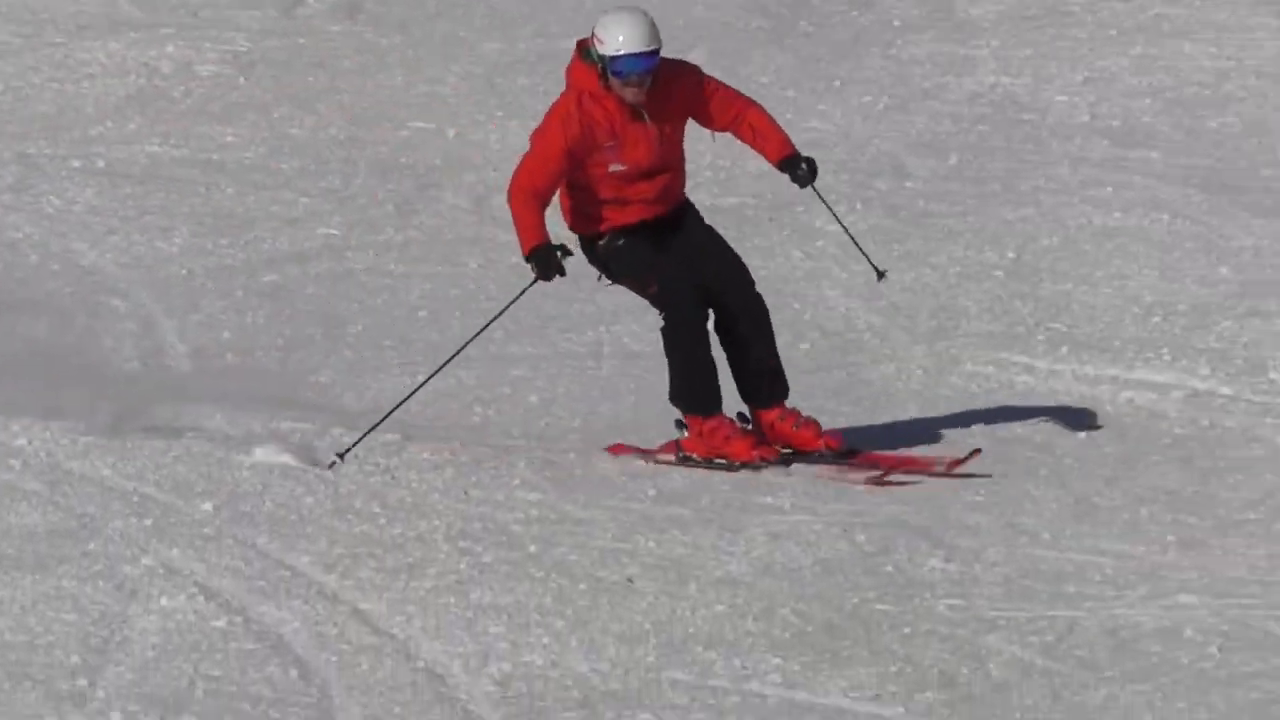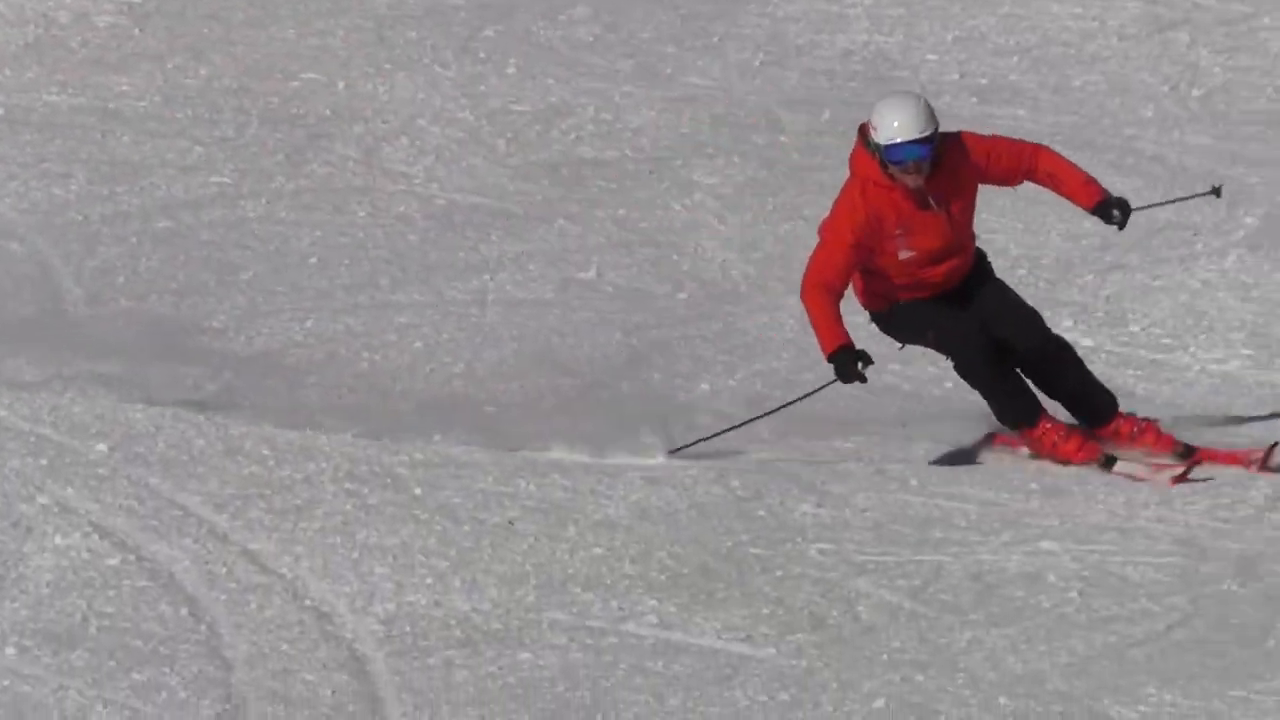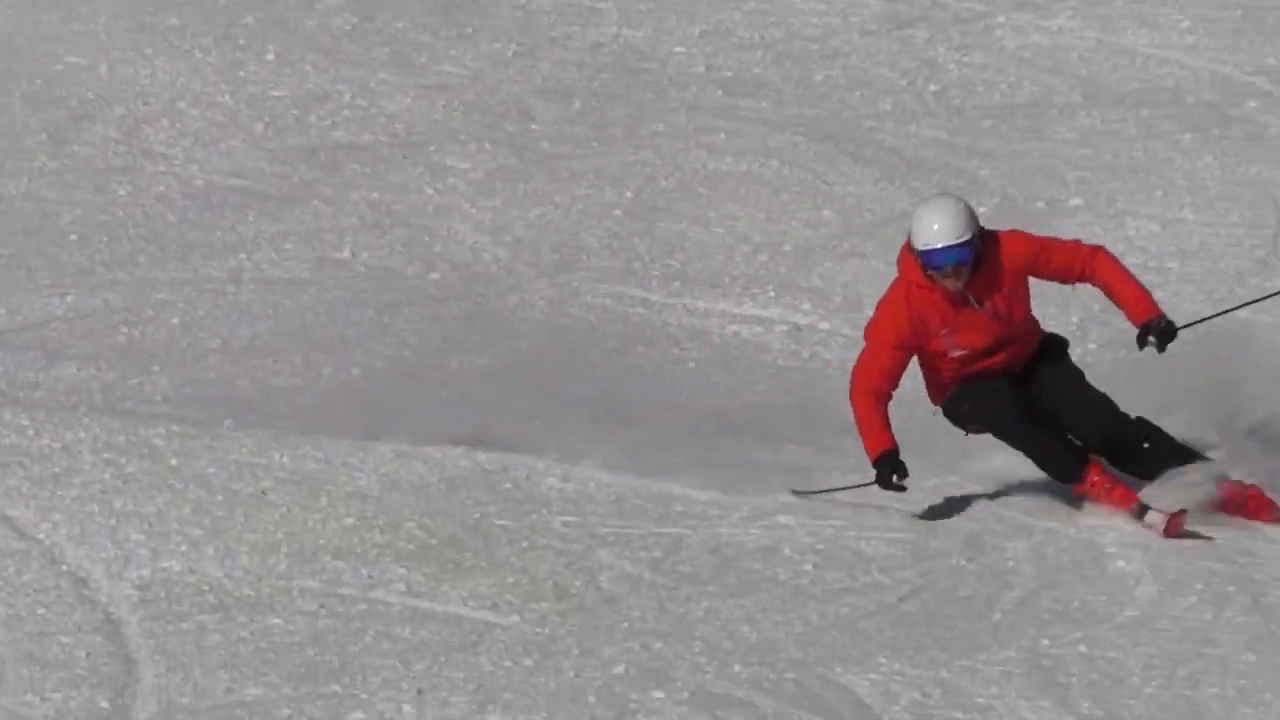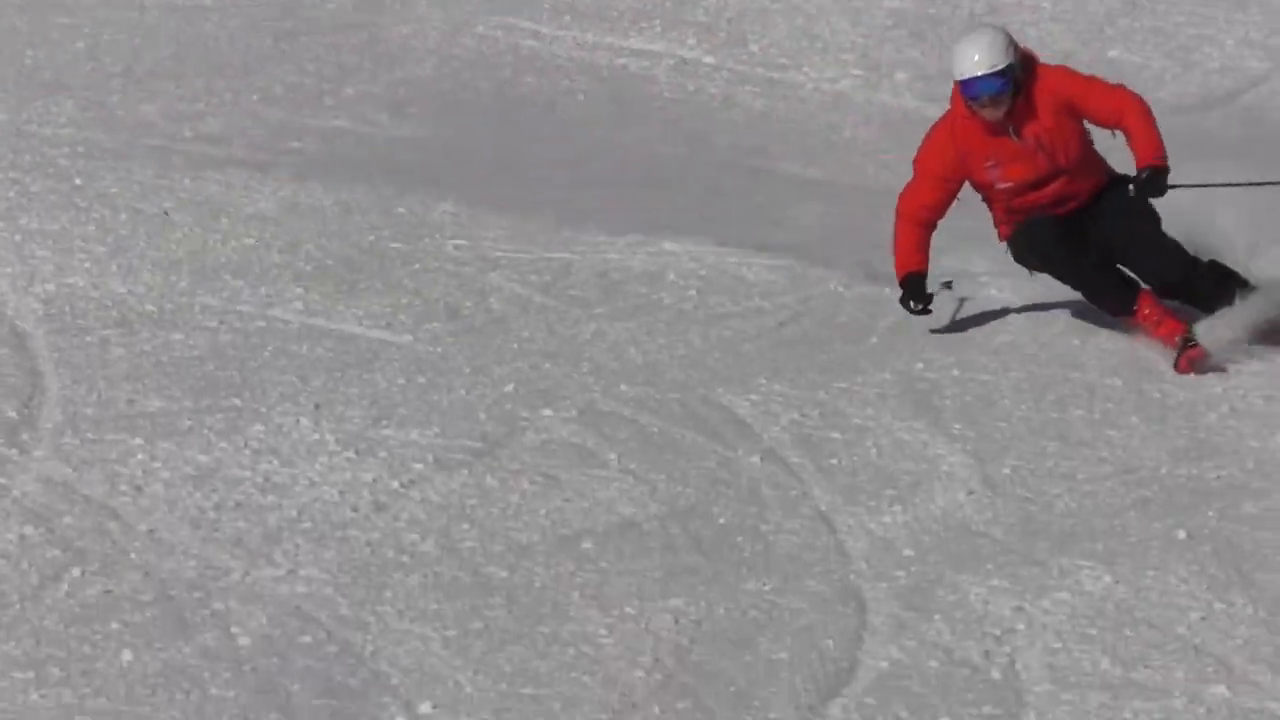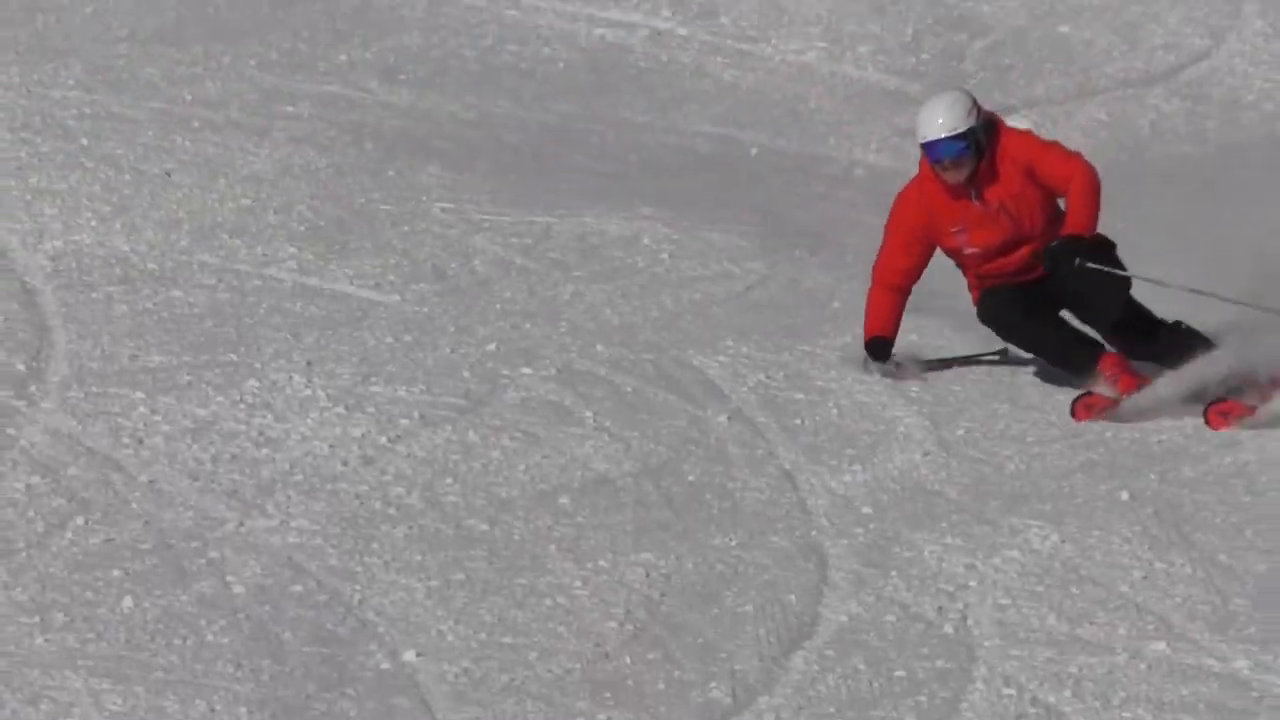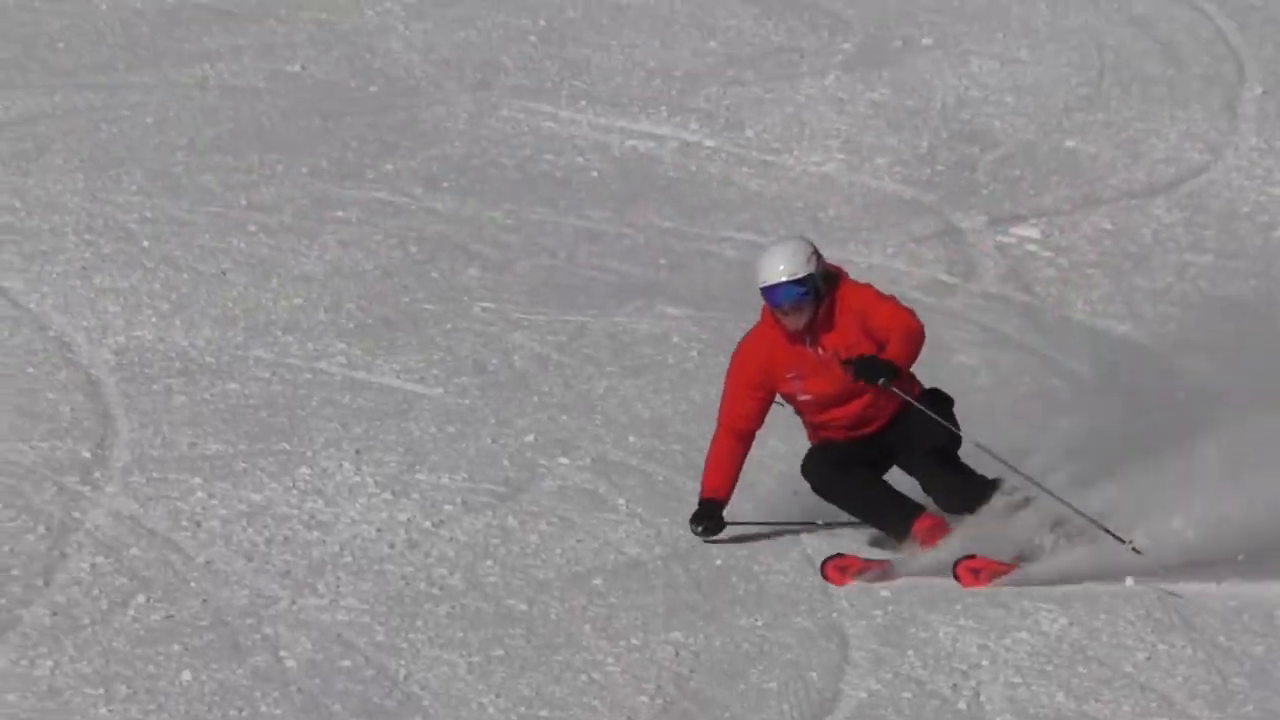
dt=0.2s
person 1, frame 1
left shoulder: (675, 82)
right shoulder: (571, 115)
left elbow: (736, 109)
right elbow: (528, 186)
left wrist: (785, 154)
right wrist: (536, 247)
left hip: (669, 218)
right hip: (610, 234)
left knee: (739, 292)
right knee: (684, 296)
left ankle: (773, 416)
right ankle: (708, 427)
person 1, frame 2
left shoulder: (959, 154)
right shoulder: (857, 205)
left elbow: (1034, 159)
right elbow: (817, 285)
left wrist: (1097, 198)
right wrist: (838, 348)
left hip: (964, 280)
right hip: (903, 305)
left knee: (1037, 343)
right knee: (970, 342)
left ankle: (1111, 424)
right ankle: (1039, 430)
person 1, frame 3
left shoulder: (1008, 252)
right shoulder: (904, 306)
left elbow: (1091, 261)
right elbow: (869, 384)
left wrist: (1148, 314)
right wrist: (882, 453)
left hip: (1031, 362)
right hip: (970, 392)
left knee: (1104, 424)
right knee: (1003, 406)
right ankle: (1095, 481)
person 1, frame 4
left shoulder: (1050, 84)
right shoulder: (948, 139)
left elbow: (1128, 106)
right elbow: (915, 212)
left wrist: (1152, 166)
right wrist: (911, 277)
left hip: (1094, 200)
right hip: (1033, 226)
left knee: (1159, 259)
right knee: (1042, 246)
right ankle: (1149, 315)
person 1, frame 5
left shoulder: (1017, 149)
right shoulder: (918, 203)
left elbow: (1080, 176)
right elbow: (892, 277)
left wrist: (1076, 236)
right wrist: (878, 340)
left hip: (1068, 267)
right hip: (1005, 290)
left knee: (1119, 318)
right knee: (997, 312)
right ankle: (1110, 370)
person 1, frame 6
left shoulder: (852, 299)
right shoulder: (758, 351)
left elbow: (907, 328)
right elbow: (734, 428)
left wrist: (889, 365)
right wrist: (712, 499)
left hip: (902, 415)
right hip: (843, 442)
left knee: (943, 480)
right knee: (819, 469)
right ankle: (927, 530)
